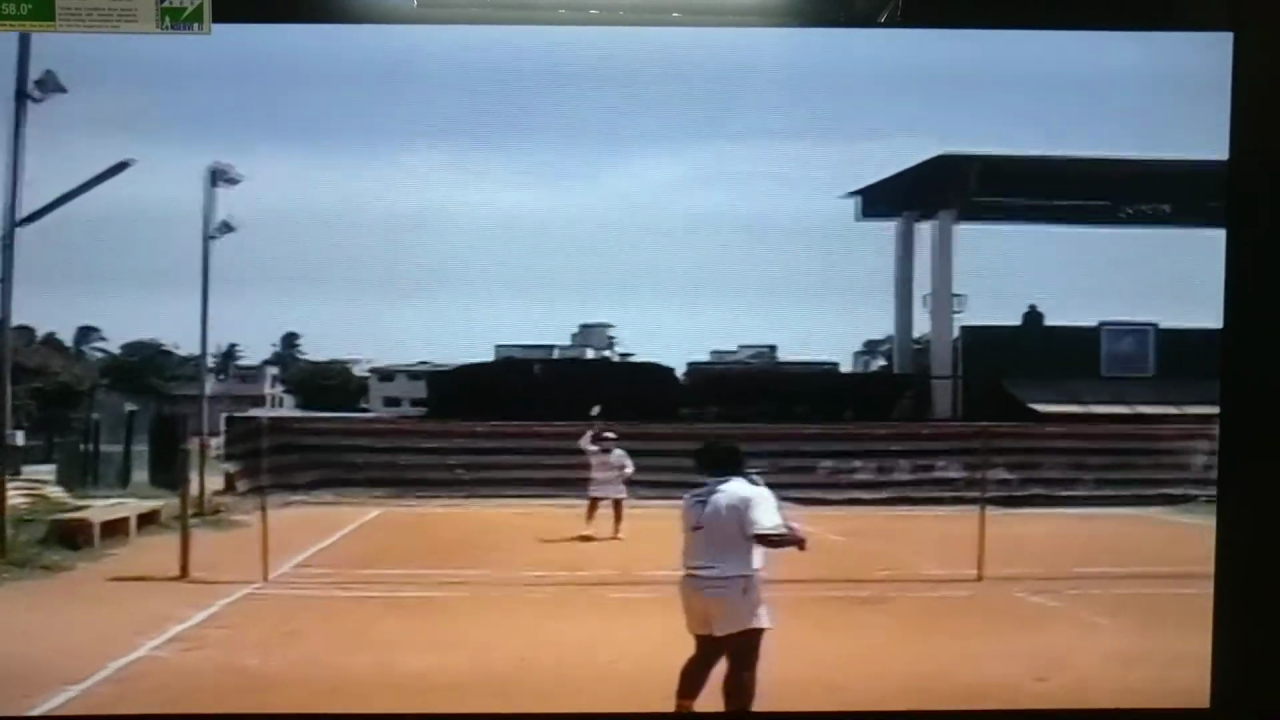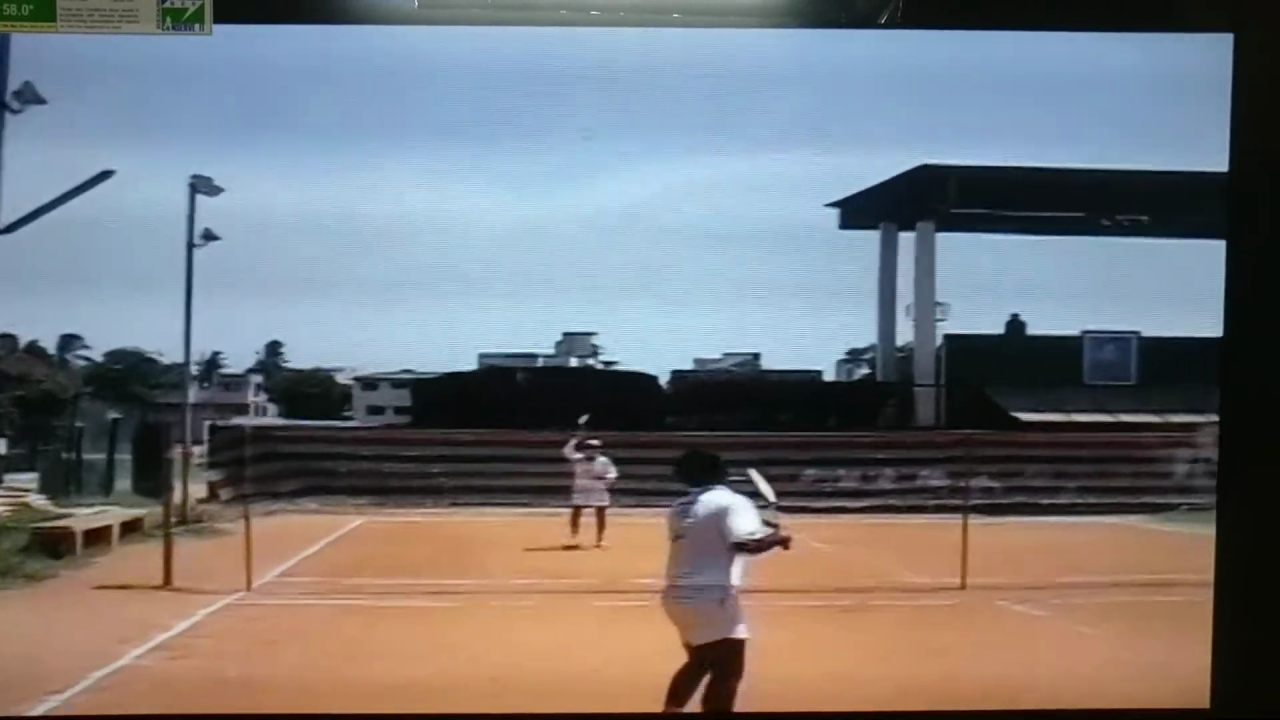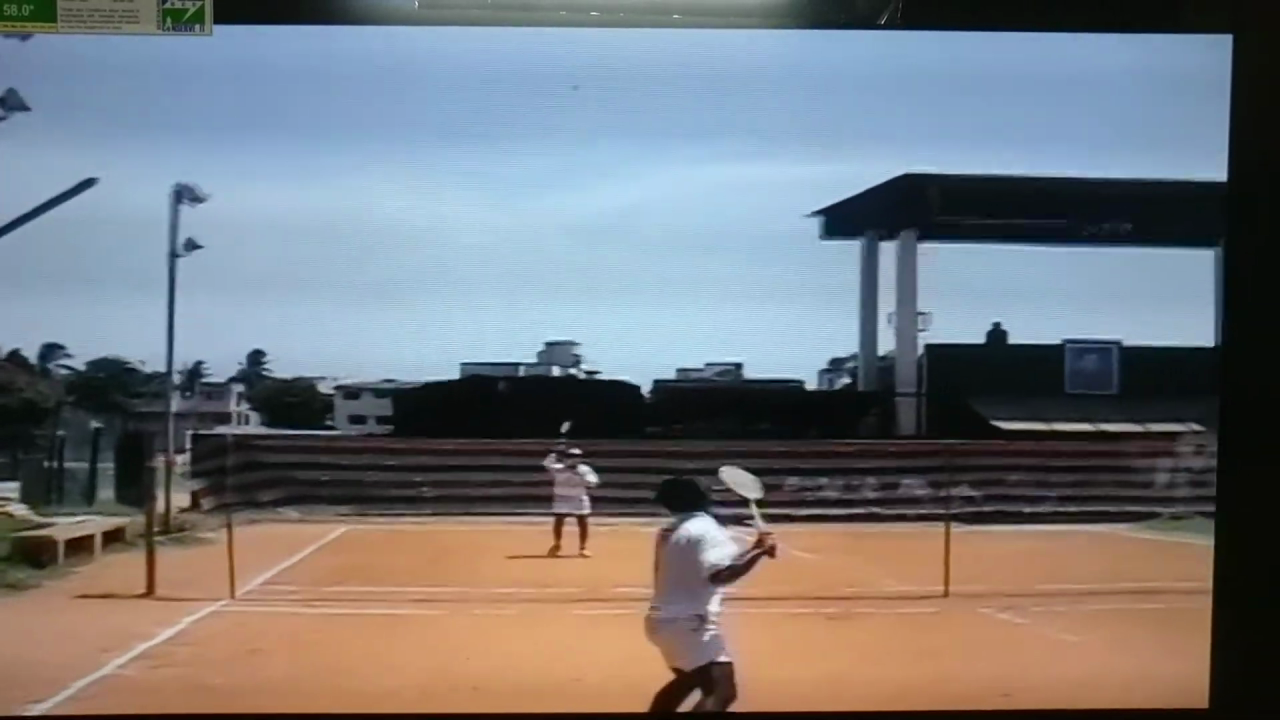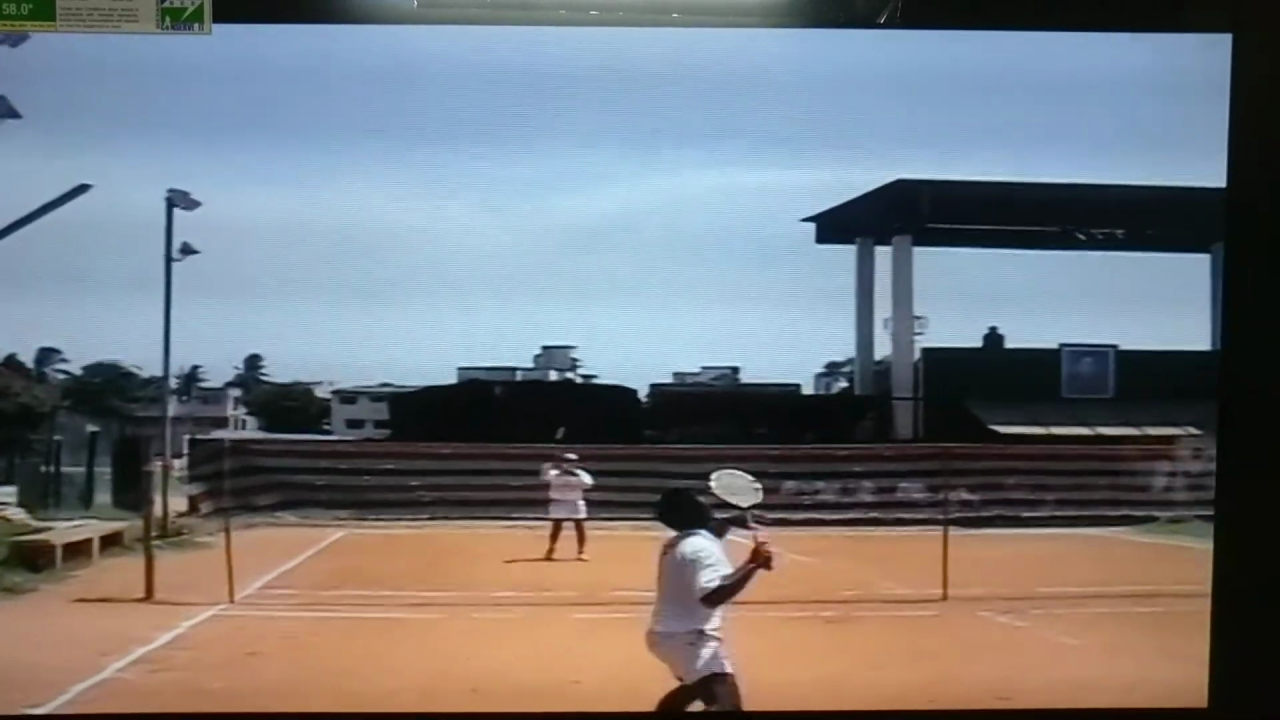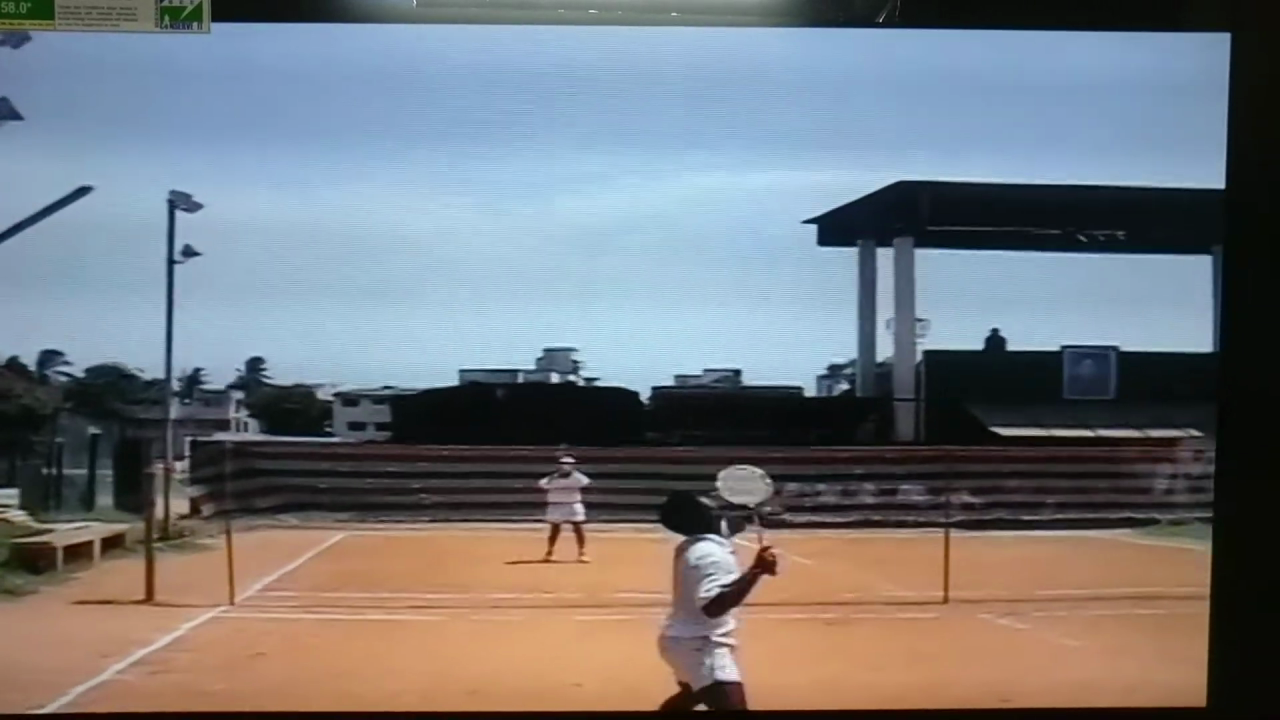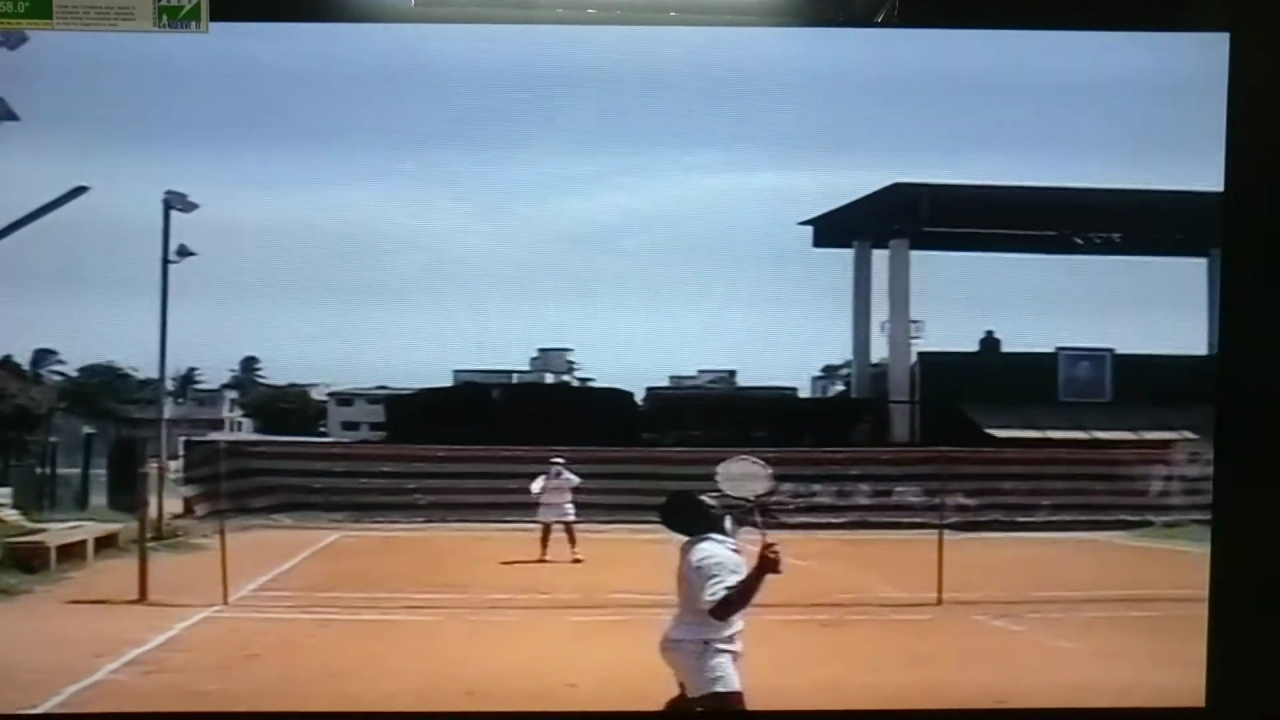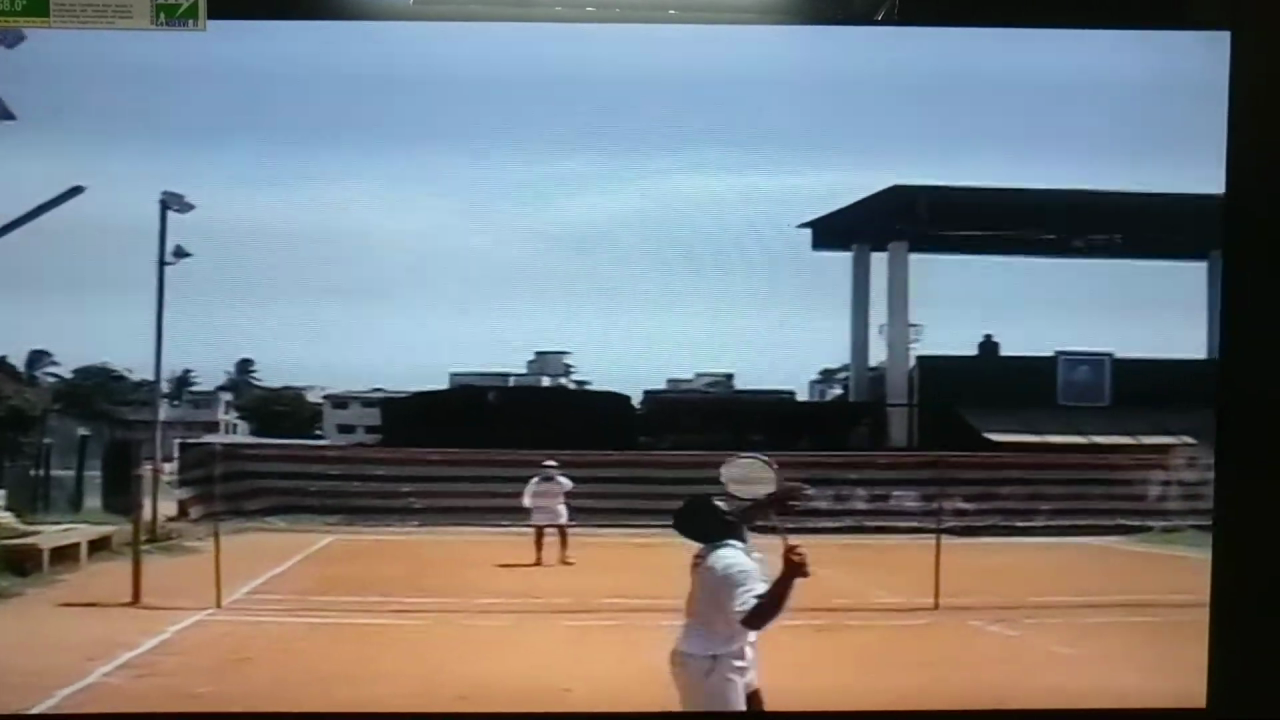
dt=0.1s
person 1, frame 1
left shoulder: (692, 500)
right shoulder: (753, 494)
right elbow: (766, 536)
right wrist: (794, 537)
left hip: (694, 585)
right hip: (732, 587)
left knee: (706, 652)
right knee: (742, 662)
left ankle: (683, 710)
person 1, frame 2
left shoulder: (679, 508)
right shoulder: (731, 503)
right elbow: (747, 544)
right wrist: (777, 536)
left hip: (678, 596)
right hip: (710, 596)
left knee: (702, 661)
right knee: (728, 671)
left ankle: (669, 714)
person 1, frame 3
left shoulder: (670, 530)
right shoulder: (706, 531)
right elbow: (721, 574)
right wrist: (759, 550)
left hip: (663, 620)
right hip: (689, 623)
left knee: (689, 679)
right knee: (721, 693)
person 1, frame 4
left shoulder: (680, 543)
right shoulder: (702, 549)
left elbow: (714, 527)
right elbow: (713, 597)
left wrist: (739, 519)
right wrist: (753, 564)
left hip: (670, 634)
right hip: (688, 639)
left knee: (694, 688)
right knee: (726, 704)
person 1, frame 5
left shoulder: (693, 545)
right shoulder: (710, 554)
left elbow: (727, 525)
right elbow: (714, 607)
right wrist: (757, 570)
left hip: (684, 639)
right hip: (699, 644)
left knee: (697, 692)
right knee: (732, 708)
person 1, frame 6
left shoulder: (702, 544)
right shoulder: (715, 555)
left elbow: (724, 521)
right elbow: (720, 610)
right wrist: (760, 570)
left hip: (697, 644)
right hip: (703, 649)
left knee: (693, 698)
person 1, frame 7
left shoulder: (715, 551)
right shoulder: (734, 562)
left elbow: (740, 519)
right elbow: (754, 619)
left wrist: (769, 502)
right wrist: (789, 575)
left hip: (713, 658)
right hip: (712, 664)
